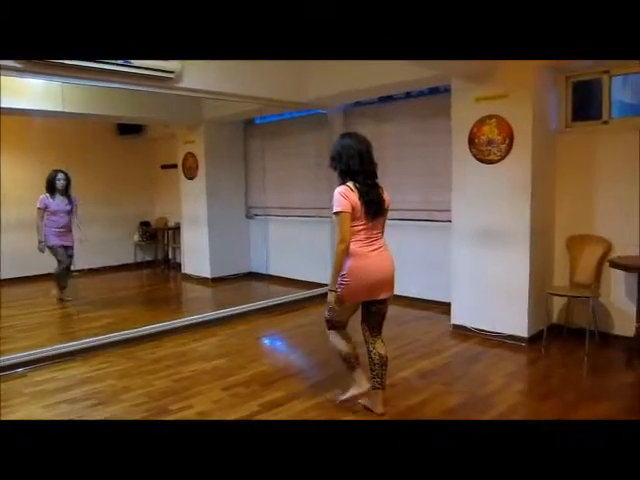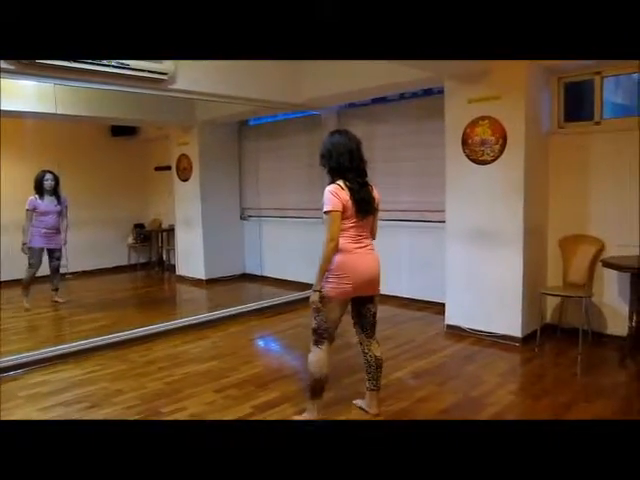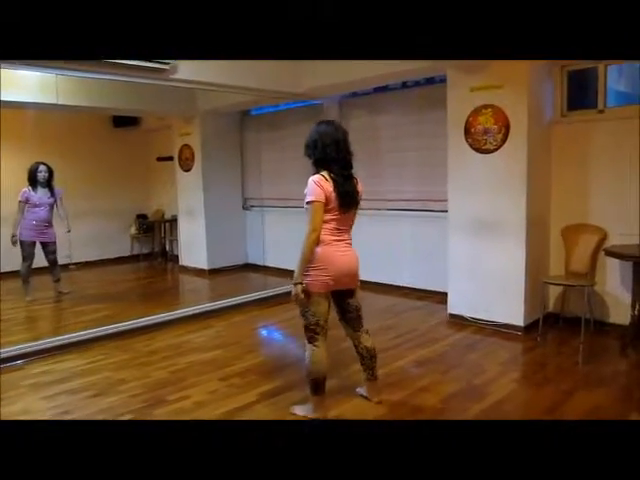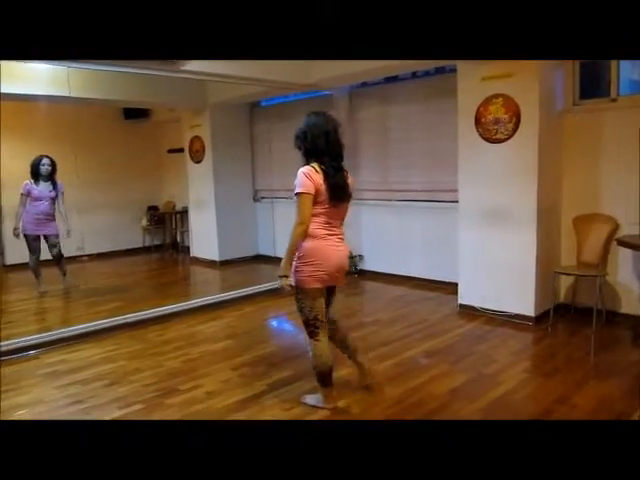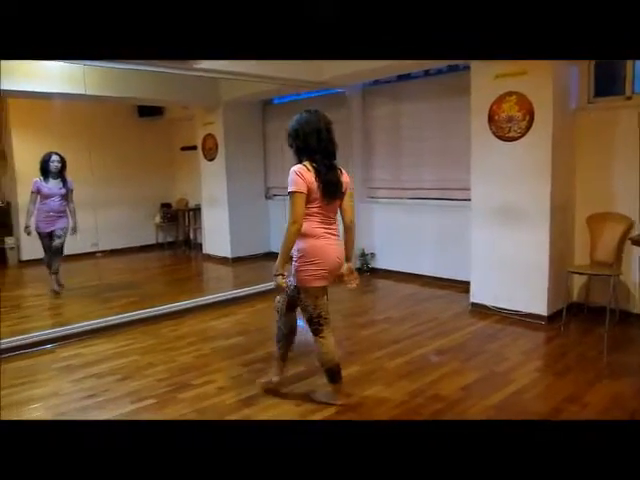
dt=0.3s
person 1, frame 1
left shoulder: (343, 193)
right shoulder: (380, 192)
left elbow: (343, 242)
left wrist: (333, 286)
left hip: (359, 270)
right hip: (384, 266)
left knee: (333, 325)
right knee: (374, 334)
left ankle: (359, 381)
right ankle: (376, 399)
person 1, frame 2
left shoulder: (334, 191)
right shoulder: (369, 190)
left elbow: (332, 241)
left wrist: (317, 285)
left hip: (344, 270)
right hip: (370, 266)
left knee: (321, 340)
right knee: (368, 336)
left ankle: (313, 410)
right ankle: (372, 400)
person 1, frame 3
left shoulder: (317, 182)
right shoulder: (353, 182)
left elbow: (313, 233)
left wrist: (298, 277)
left hip: (322, 264)
right hip: (348, 260)
left knee: (315, 337)
right knee: (356, 328)
left ankle: (316, 406)
right ankle: (371, 387)
person 1, frame 4
left shoulder: (308, 173)
right shoulder: (344, 176)
left elbow: (301, 225)
left wrist: (284, 268)
left hip: (313, 257)
right hip: (337, 254)
left knee: (314, 329)
right knee: (322, 320)
left ankle: (326, 395)
right ankle: (359, 365)
person 1, frame 5
left shoulder: (300, 172)
right shoulder: (340, 174)
left elbow: (295, 224)
right elbow: (349, 223)
left wrist: (279, 268)
right wrist: (348, 261)
left hip: (311, 255)
right hip: (333, 253)
left knee: (319, 327)
right knee: (285, 306)
left ankle: (336, 391)
right ankle: (277, 372)
person 2, frame 1
left shoulder: (71, 199)
right shoulder: (44, 199)
left elbow: (74, 217)
right elbow: (40, 220)
left wrist: (80, 232)
right wrist: (40, 240)
left hip: (67, 236)
right hip: (52, 236)
left knee: (68, 264)
right knee: (63, 262)
left ankle: (62, 292)
right ankle: (56, 286)
person 2, frame 2
left shoulder: (61, 199)
right shoulder: (33, 200)
left elbow: (64, 219)
right elbow: (28, 222)
left wrist: (64, 235)
right wrist: (25, 241)
left hip: (55, 237)
right hip: (38, 237)
left knee: (55, 267)
right knee: (33, 267)
left ankle: (55, 295)
right ankle: (25, 297)
person 2, frame 3
left shoulder: (55, 192)
right shoulder: (26, 192)
left elbow: (61, 209)
right elbow: (20, 214)
left wrist: (67, 223)
right wrist: (14, 233)
left hip: (47, 230)
right hip: (28, 230)
left knee: (53, 259)
right knee: (27, 261)
left ankle: (58, 286)
right ankle: (27, 292)
person 2, frame 4
left shoulder: (57, 186)
right shoulder: (28, 185)
left elbow: (61, 206)
right elbow: (21, 207)
left wrist: (67, 224)
right wrist: (16, 225)
left hip: (49, 223)
right hip: (31, 224)
left knee: (56, 253)
right knee: (34, 255)
left ankle: (64, 276)
right ankle: (40, 284)
person 2, frame 5
left shoulder: (66, 182)
right shoulder: (38, 182)
left elbow: (70, 203)
right elbow: (32, 205)
left wrist: (74, 221)
right wrist: (27, 223)
left hip: (61, 219)
right hip: (43, 221)
left knee: (57, 246)
right knee: (48, 252)
left ankle: (54, 280)
right ankle: (55, 278)
